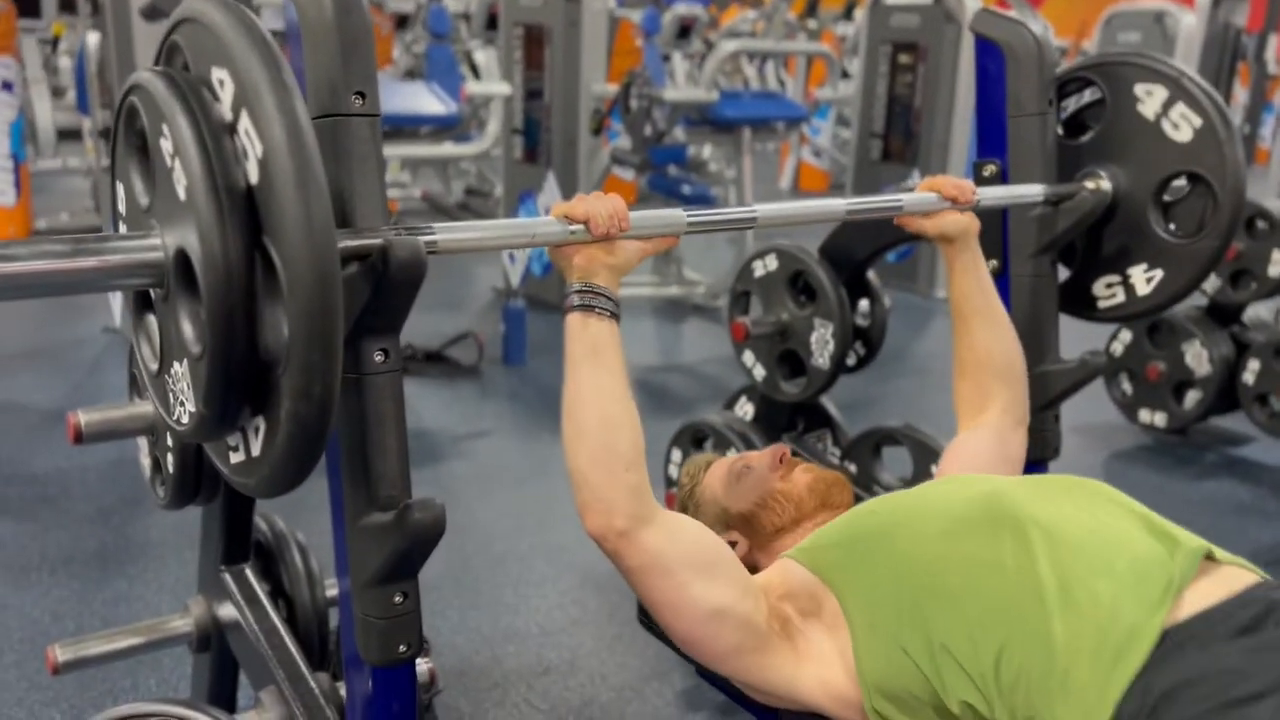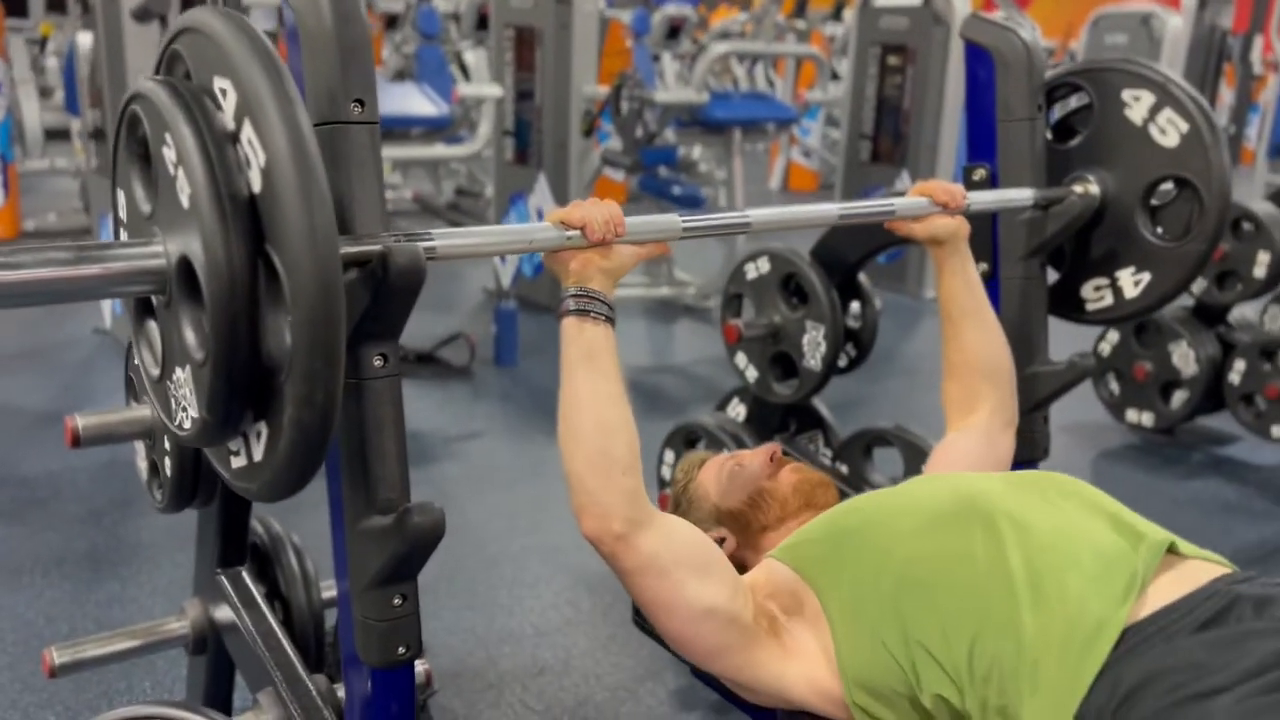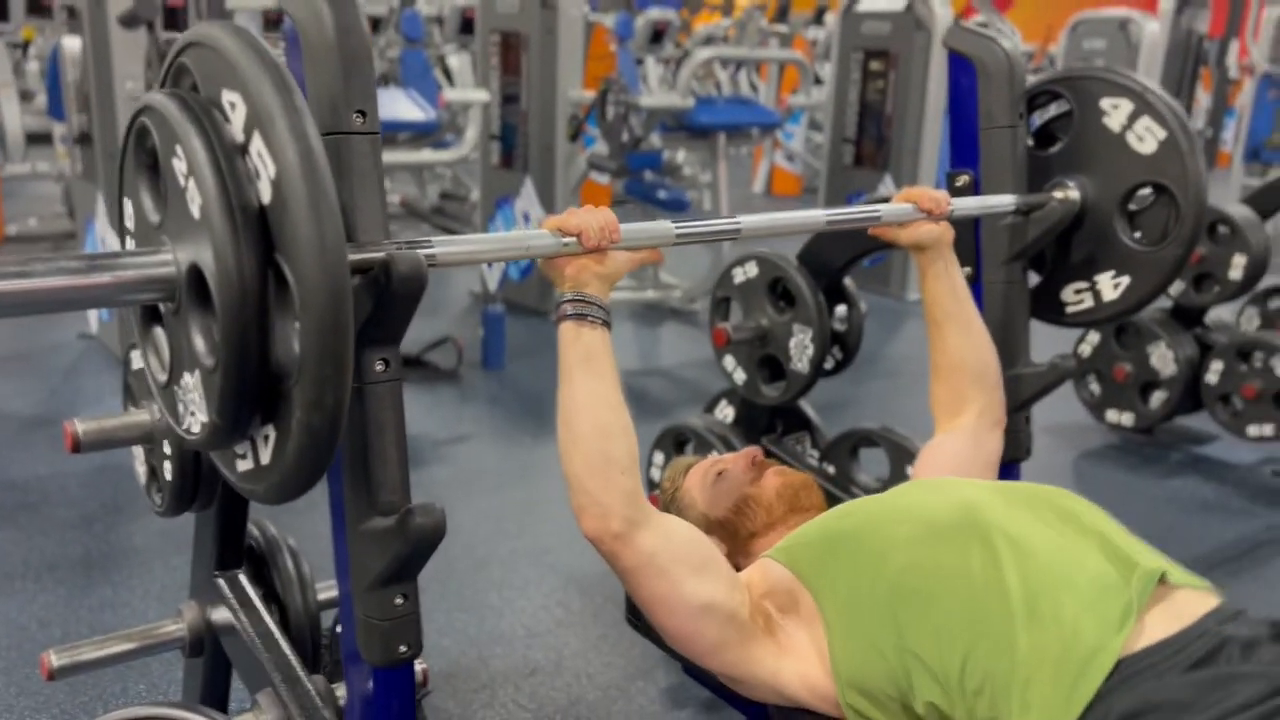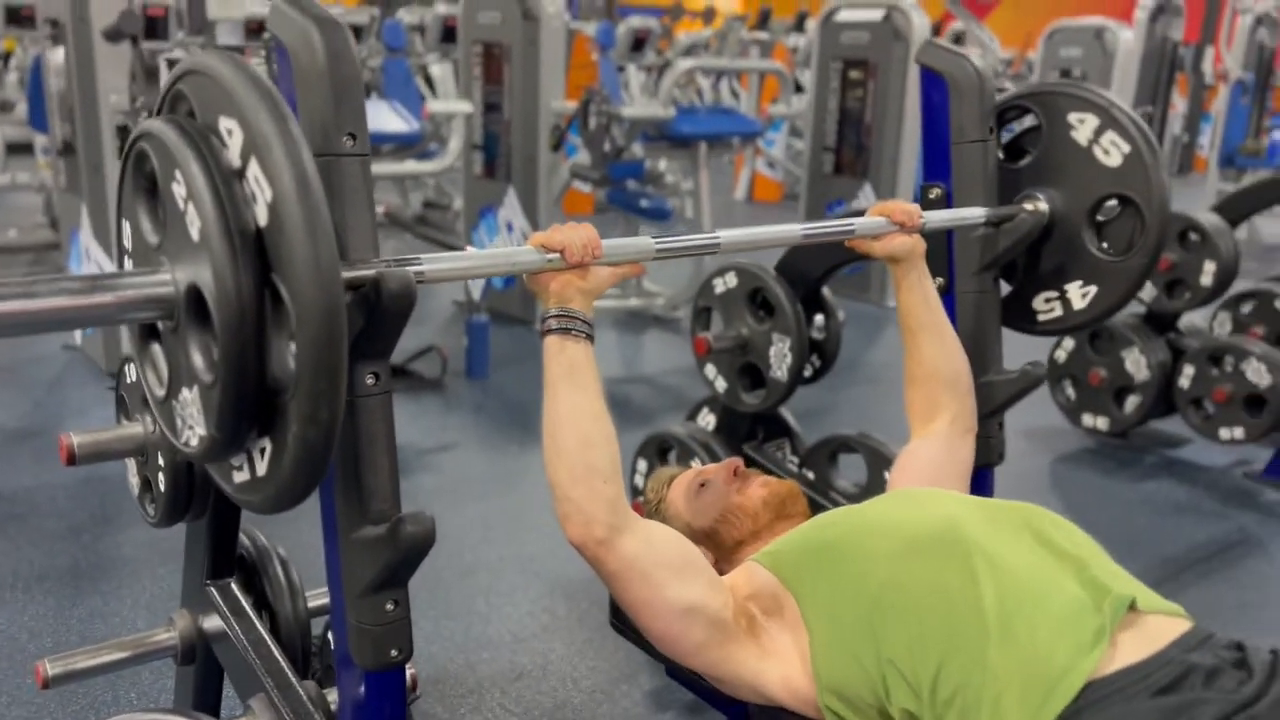
dt=0.2s
person 1, frame 1
left shoulder: (931, 522)
right shoulder: (790, 619)
left elbow: (998, 412)
right elbow: (619, 515)
left wrist: (962, 248)
right wrist: (592, 294)
person 1, frame 2
left shoulder: (913, 518)
right shoulder: (778, 619)
left elbow: (986, 413)
right elbow: (615, 518)
left wrist: (951, 252)
right wrist: (588, 297)
person 1, frame 3
left shoulder: (907, 520)
right shoulder: (770, 616)
left elbow: (975, 412)
right elbow: (613, 516)
left wrist: (937, 258)
right wrist: (584, 303)
person 1, frame 4
left shoulder: (888, 522)
right shoulder: (751, 619)
left elbow: (947, 419)
right elbow: (597, 522)
left wrist: (910, 269)
right wrist: (568, 317)
